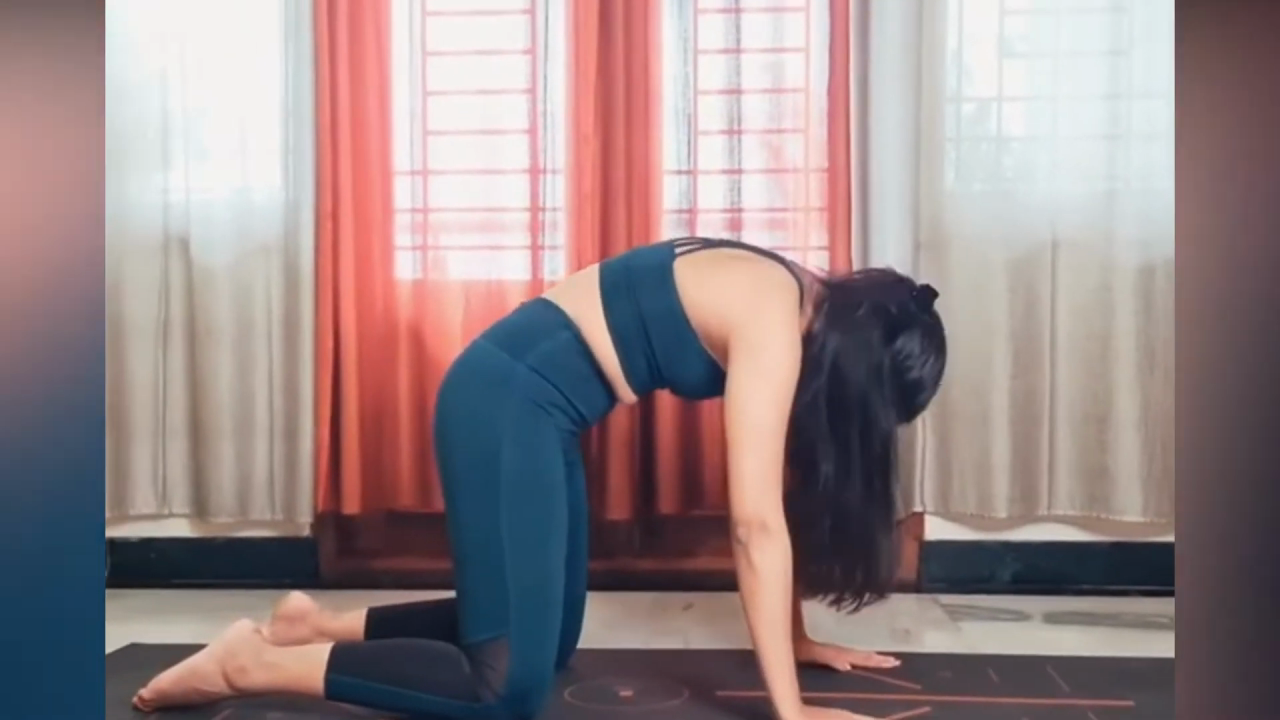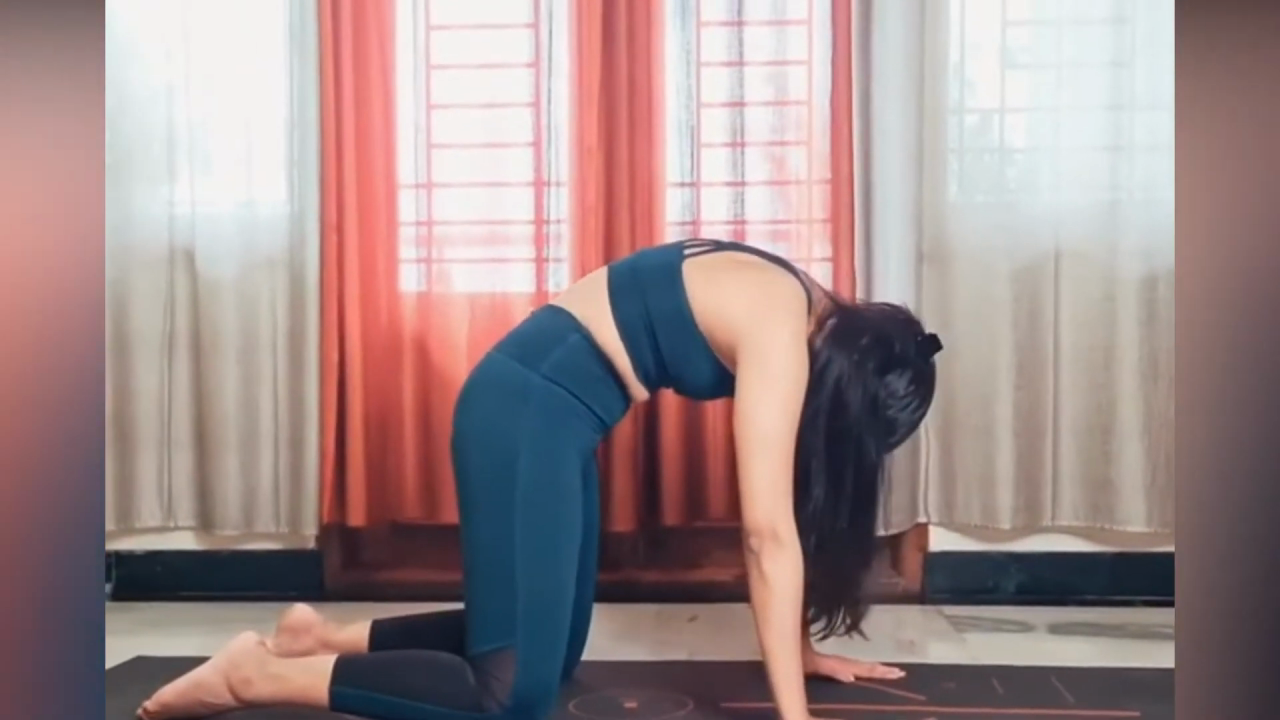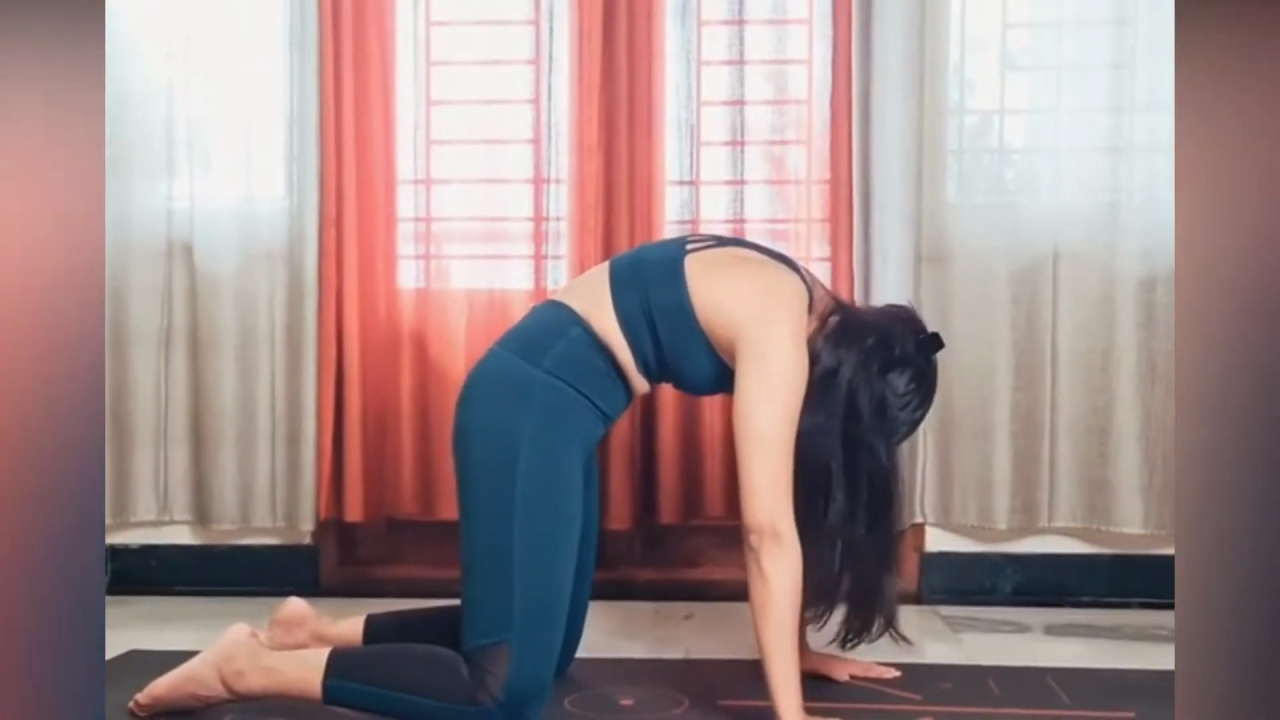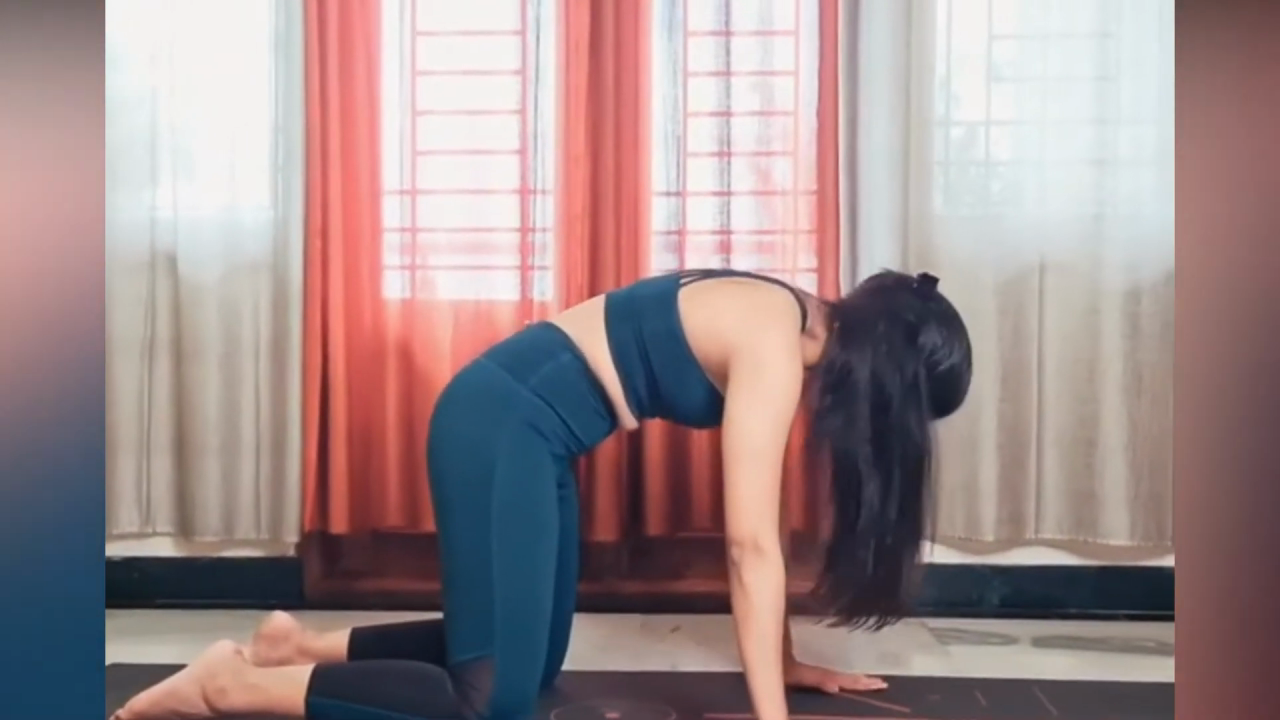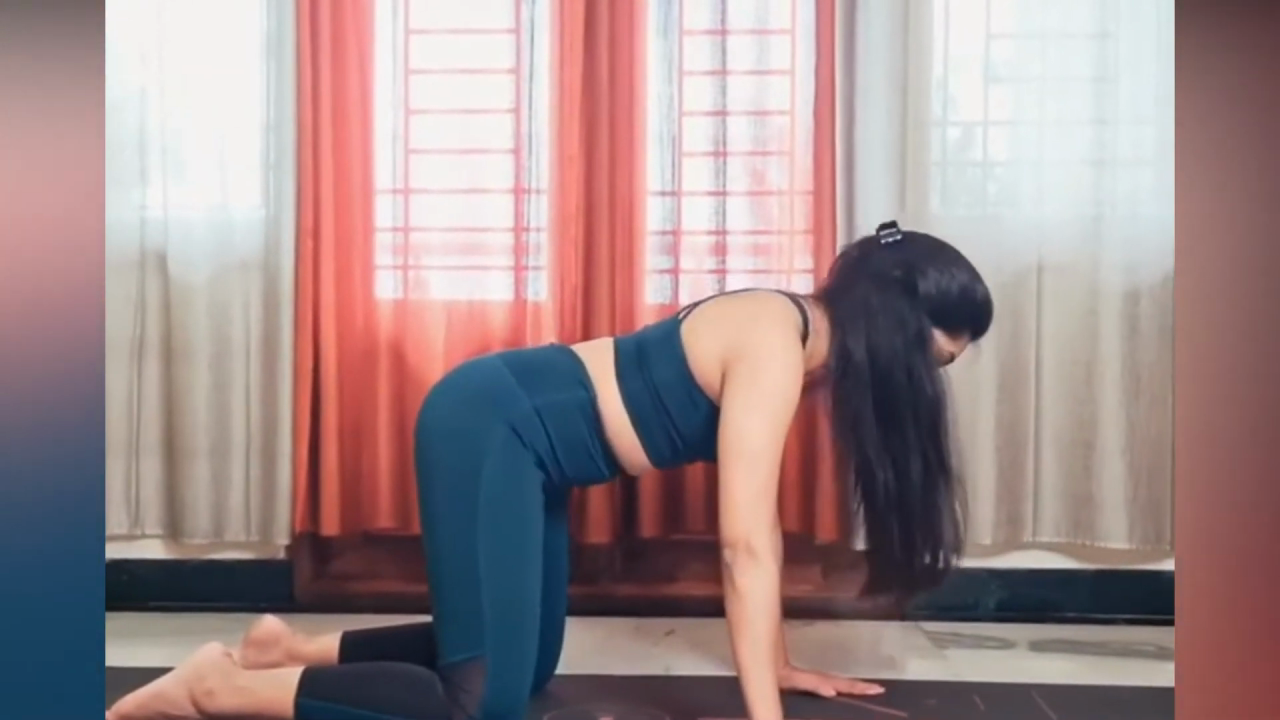
dt=0.5s
person 1, frame 1
left shoulder: (797, 306)
right shoulder: (774, 321)
left elbow: (776, 493)
right elbow: (757, 522)
left wrist: (796, 638)
left hip: (534, 407)
right hip: (505, 404)
left knee: (547, 636)
left ankle: (320, 624)
person 1, frame 2
left shoulder: (814, 318)
right shoulder: (781, 334)
left elbow: (785, 511)
right elbow: (769, 532)
left wrist: (798, 648)
left hip: (549, 411)
right hip: (524, 413)
left knee: (550, 646)
left ankle: (325, 638)
person 1, frame 3
left shoulder: (813, 313)
right shoulder: (780, 333)
left elbow: (780, 515)
right elbow: (770, 530)
left wrist: (799, 650)
left hip: (552, 405)
right hip: (529, 407)
left knee: (544, 640)
left ankle: (318, 630)
person 1, frame 4
left shoulder: (792, 331)
right shoulder: (775, 346)
left elbow: (756, 522)
right elbow: (751, 545)
left hip: (527, 429)
right hip: (500, 425)
left ankle: (303, 643)
person 1, frame 5
left shoulder: (797, 340)
right shoulder: (773, 347)
left elbow: (755, 527)
right elbow: (746, 550)
left hip: (517, 439)
right hip: (485, 431)
left ankle: (290, 648)
